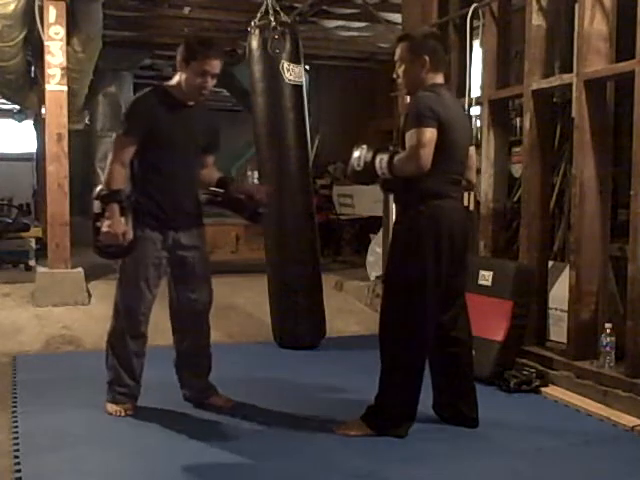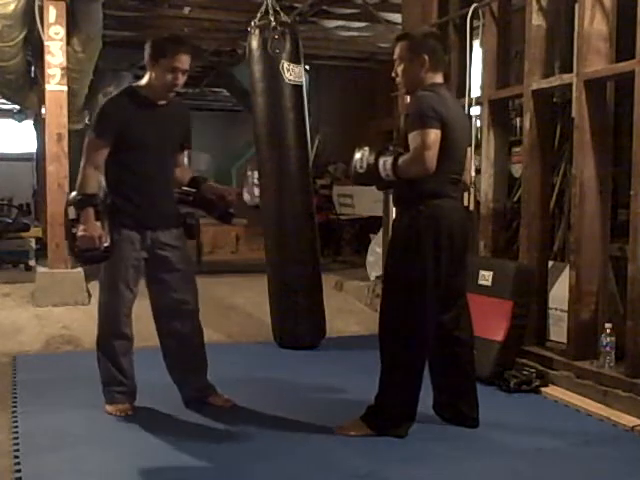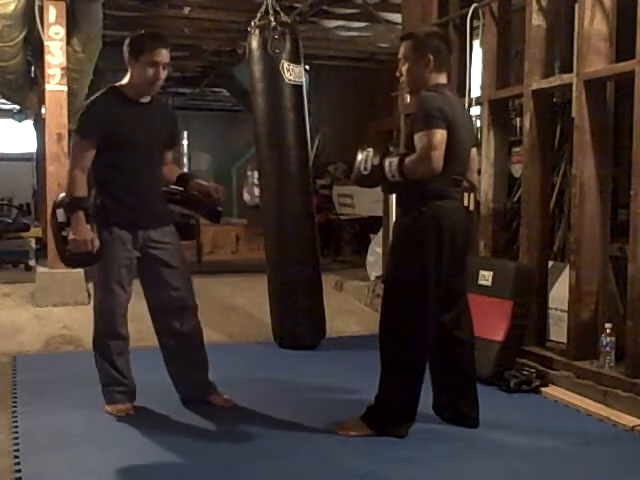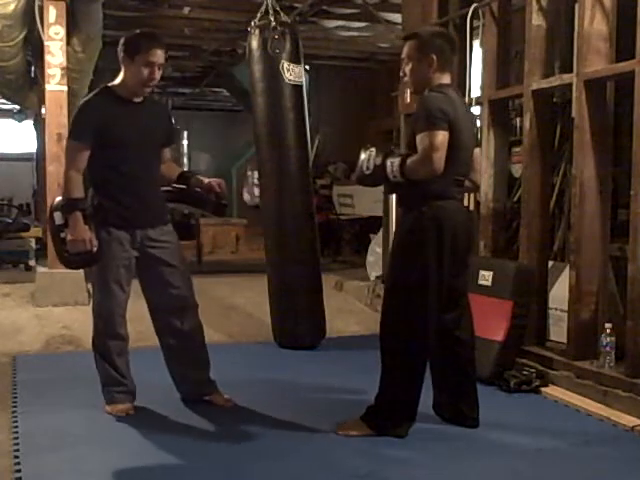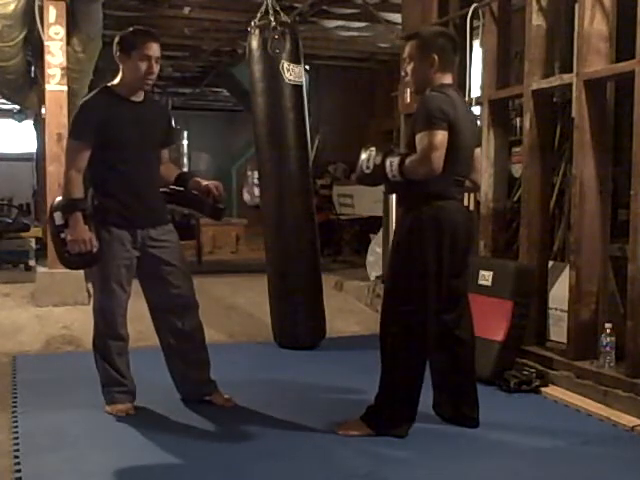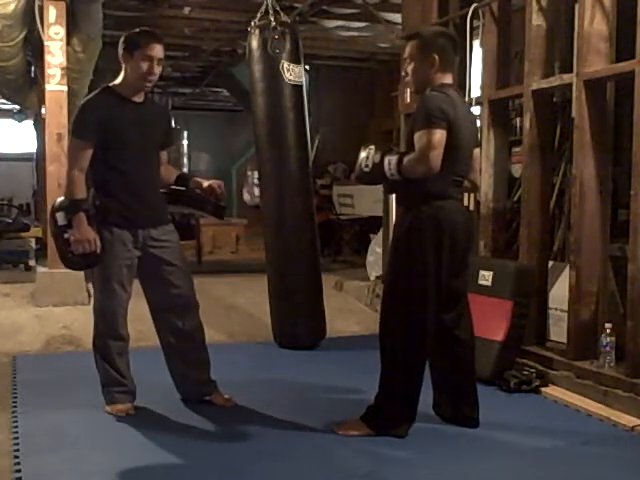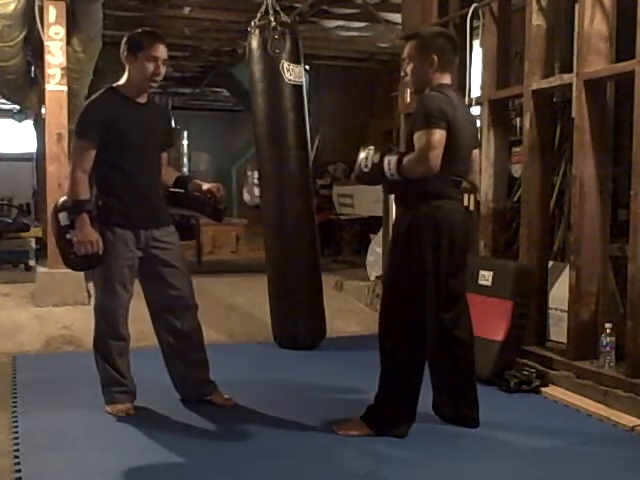
dt=0.3s
person 1, frame 1
left shoulder: (423, 103)
right shoulder: (457, 109)
left elbow: (418, 160)
right elbow: (469, 174)
left wrist: (377, 165)
left hip: (425, 219)
right hip: (452, 216)
left knee: (405, 319)
right knee: (449, 315)
left ankle: (389, 416)
right ankle: (458, 406)
person 1, frame 2
left shoulder: (424, 102)
right shoulder: (455, 107)
left elbow: (423, 160)
left wrist: (378, 167)
left hip: (425, 218)
right hip: (452, 215)
left knee: (404, 318)
right knee: (449, 314)
left ankle: (388, 416)
right ankle: (460, 406)
person 1, frame 3
left shoulder: (429, 103)
right shoulder: (458, 108)
left elbow: (429, 161)
left wrist: (382, 168)
left hip: (427, 219)
right hip: (453, 216)
left knee: (406, 319)
right knee: (450, 314)
left ankle: (388, 416)
right ankle: (460, 406)
person 1, frame 4
left shoulder: (432, 103)
right shoulder: (462, 108)
left elbow: (431, 162)
left wrist: (384, 168)
left hip: (429, 219)
right hip: (455, 216)
left knee: (406, 319)
right knee: (451, 315)
left ankle: (388, 416)
right ankle: (460, 406)
person 1, frame 5
left shoulder: (432, 103)
right shoulder: (463, 109)
left elbow: (429, 162)
left wrist: (384, 168)
left hip: (428, 219)
right hip: (455, 216)
left knee: (406, 318)
right knee: (451, 314)
left ankle: (388, 416)
right ankle: (459, 406)
person 1, frame 6
left shoulder: (432, 102)
right shoulder: (464, 109)
left elbow: (427, 161)
left wrist: (383, 166)
left hip: (427, 218)
right hip: (454, 215)
left knee: (405, 318)
right knee: (450, 314)
left ankle: (388, 416)
right ankle: (460, 406)
person 1, frame 7
left shoulder: (431, 103)
right shoulder: (463, 109)
left elbow: (426, 161)
left wrist: (382, 166)
left hip: (426, 218)
right hip: (453, 215)
left knee: (405, 318)
right knee: (450, 314)
left ankle: (389, 416)
right ankle: (459, 406)
person 2, frame 1
left shoulder: (206, 117)
right shoulder: (147, 106)
right elbow: (118, 163)
left wrist: (231, 186)
right wrist: (113, 213)
left hip: (189, 227)
right hip: (147, 226)
left knee: (195, 306)
right knee: (133, 310)
left ankle: (197, 386)
right ankle: (121, 392)
person 2, frame 2
left shoulder: (180, 116)
right shoulder: (118, 108)
right elbow: (92, 166)
left wrist: (203, 185)
right wrist: (89, 218)
left hip: (168, 227)
right hip: (124, 227)
left knee: (182, 308)
right knee: (116, 311)
left ankle: (196, 387)
right ankle: (119, 392)
person 2, frame 3
left shoulder: (165, 114)
right shoulder: (102, 108)
right elbow: (79, 169)
left wrist: (192, 183)
right wrist: (78, 220)
left hip: (159, 226)
right hip: (114, 228)
left knee: (179, 306)
right knee: (111, 312)
left ankle: (197, 386)
right ankle: (118, 393)
person 2, frame 4
left shoulder: (159, 113)
right shoulder: (95, 108)
right elbow: (74, 169)
left wrist: (194, 180)
right wrist: (76, 220)
left hip: (157, 225)
right hip: (111, 228)
left knee: (180, 305)
right knee: (110, 312)
left ankle: (198, 385)
right ankle: (118, 393)
person 2, frame 5
left shoulder: (159, 113)
right shoulder: (95, 108)
right elbow: (75, 170)
left wrist: (192, 182)
right wrist: (76, 221)
left hip: (157, 226)
right hip: (112, 228)
left knee: (181, 305)
right knee: (111, 313)
left ankle: (198, 385)
right ankle: (118, 393)
person 2, frame 6
left shoulder: (159, 114)
right shoulder: (97, 108)
right elbow: (77, 170)
left wrist: (194, 182)
right wrist: (79, 221)
left hip: (158, 226)
right hip: (113, 228)
left knee: (181, 305)
right knee: (111, 313)
left ankle: (198, 385)
right ankle: (118, 393)
person 2, frame 7
left shoulder: (160, 115)
right shoulder: (101, 108)
right elbow: (80, 171)
left wrist: (193, 185)
right wrist: (82, 221)
left hip: (159, 226)
right hip: (115, 228)
left knee: (180, 307)
right knee: (112, 313)
left ankle: (197, 385)
right ankle: (118, 392)
